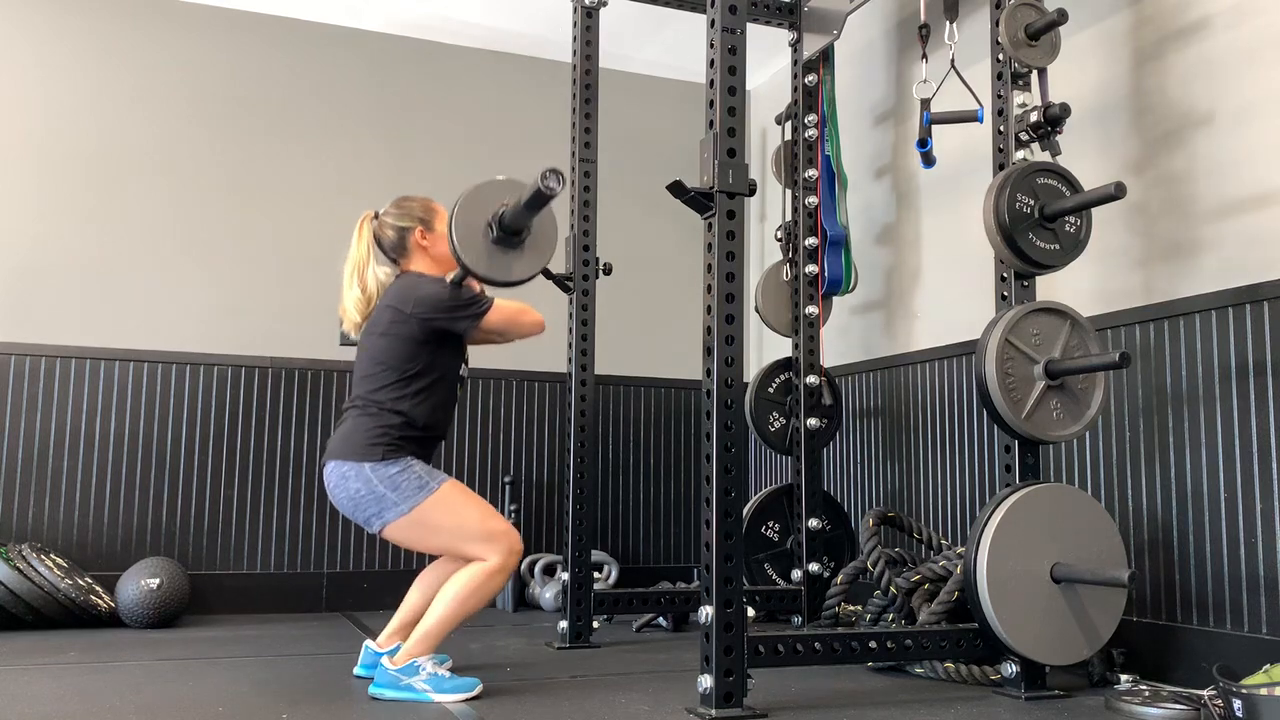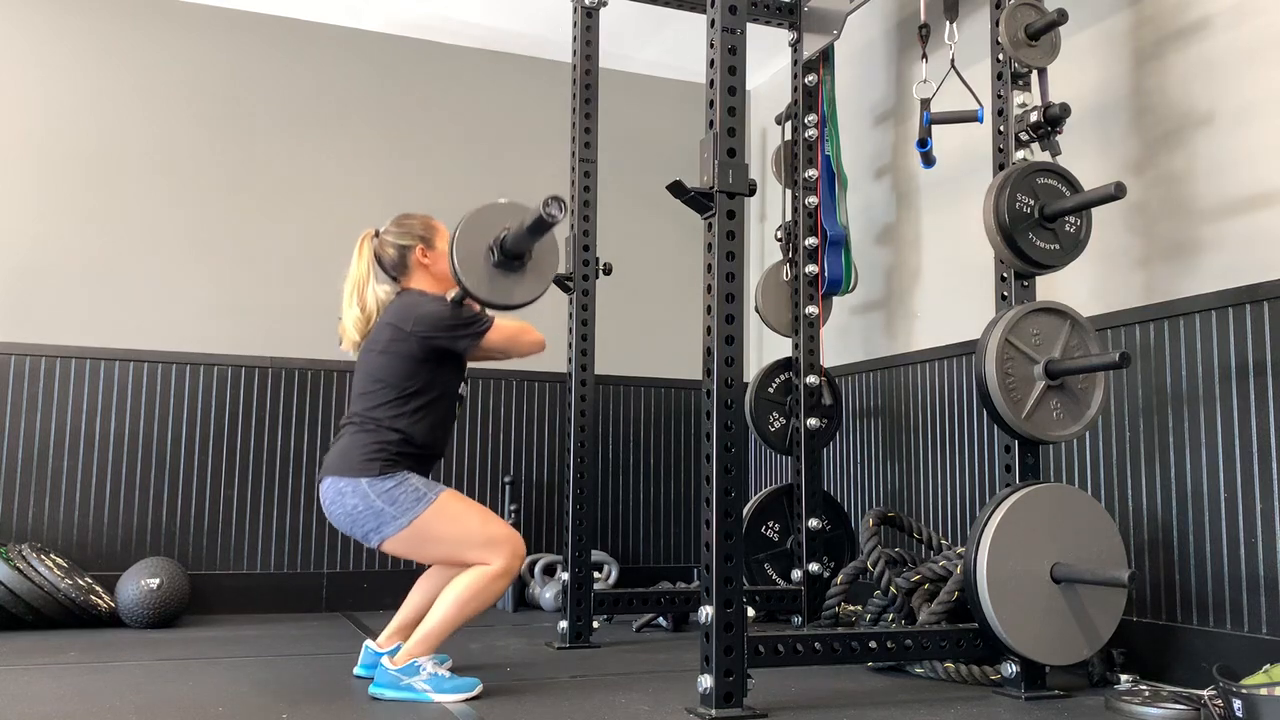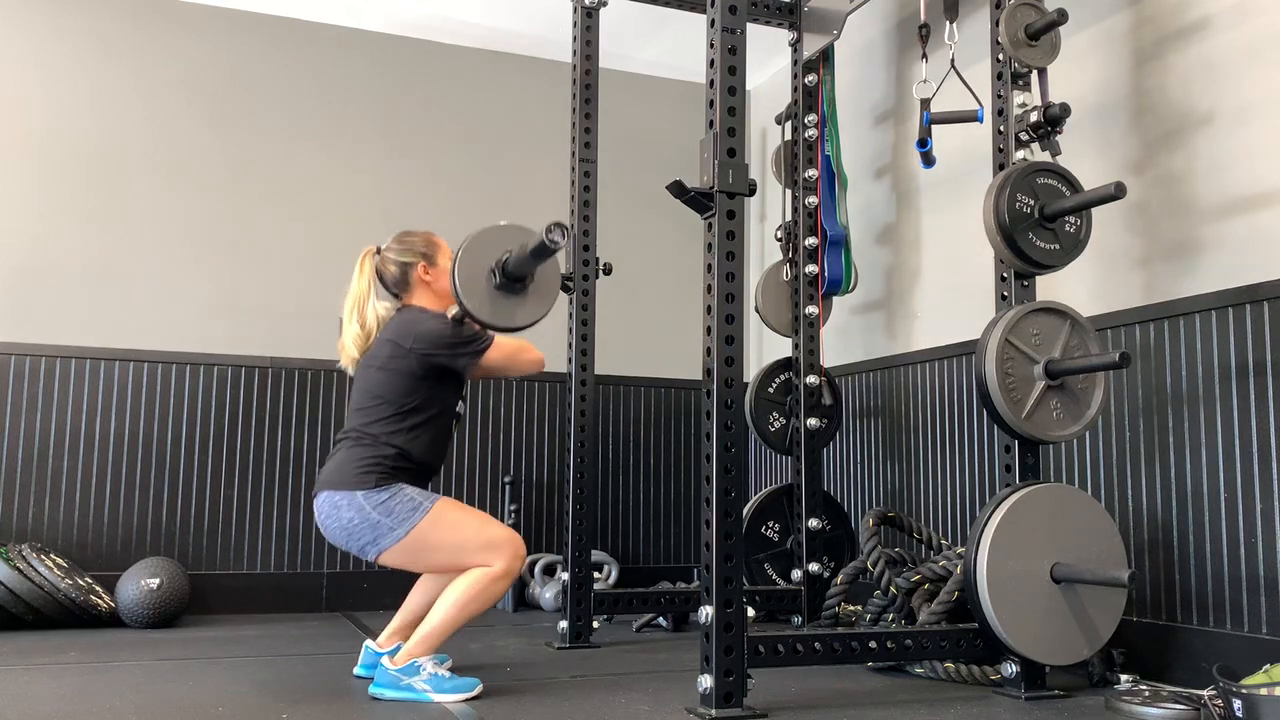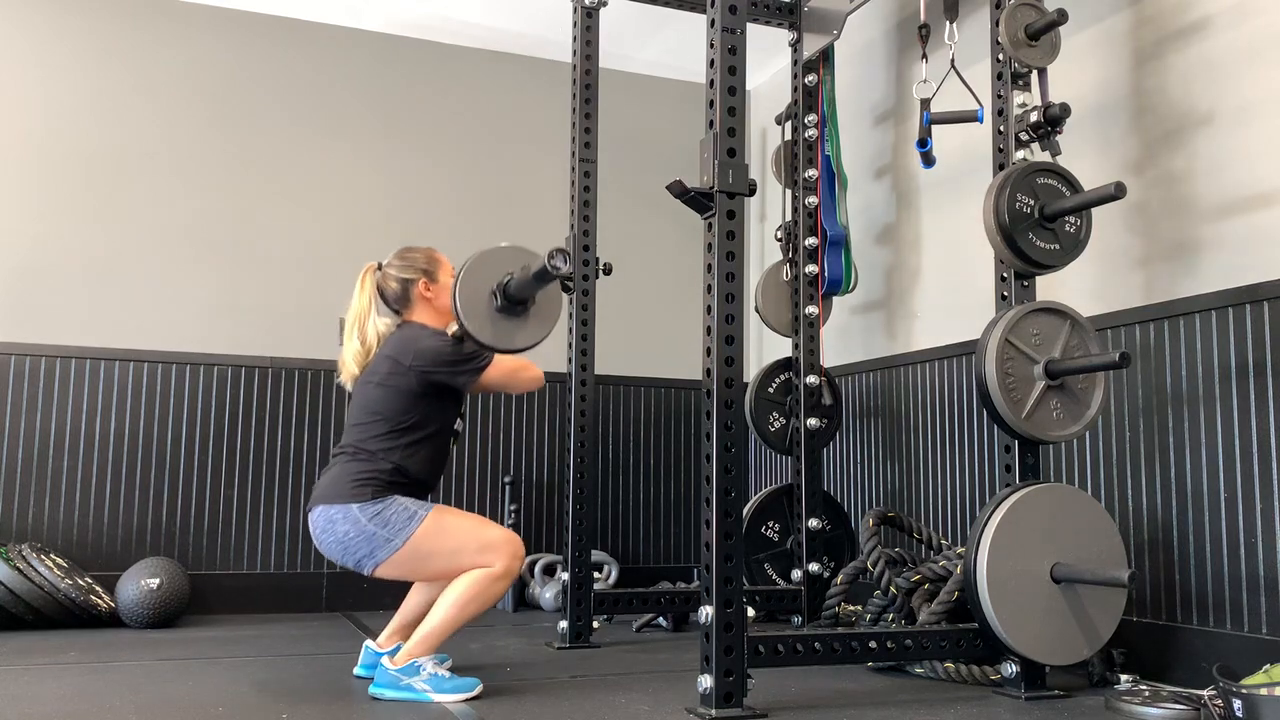
dt=0.1s
person 1, frame 1
left shoulder: (406, 297)
right shoulder: (429, 295)
left elbow: (497, 329)
right elbow: (529, 323)
left wrist: (472, 297)
right wrist: (480, 295)
left hip: (361, 464)
right hip: (376, 466)
left knee: (473, 547)
right knee: (501, 548)
left ankle: (385, 647)
right ankle: (406, 666)
person 1, frame 2
left shoulder: (406, 314)
right shoulder: (429, 313)
left elbow: (477, 344)
right elbow: (530, 340)
left wrist: (472, 312)
right wrist: (479, 310)
left hip: (355, 483)
right hip: (370, 484)
left knee: (477, 546)
right knee: (504, 551)
left ankle: (387, 646)
right ankle: (406, 666)
person 1, frame 3
left shoulder: (405, 329)
right shoulder: (430, 331)
right elbow: (529, 360)
left wrist: (473, 332)
right wrist: (480, 330)
left hip: (350, 496)
right hip: (367, 497)
left knee: (474, 549)
right knee: (505, 553)
left ankle: (386, 647)
right ankle: (406, 666)
person 1, frame 4
left shoulder: (406, 345)
right shoulder: (429, 348)
right elbow: (530, 377)
left wrist: (474, 347)
right wrist: (485, 343)
left hip: (346, 513)
right hip: (359, 515)
left knee: (471, 549)
right knee: (504, 553)
left ankle: (387, 646)
right ankle: (405, 666)
